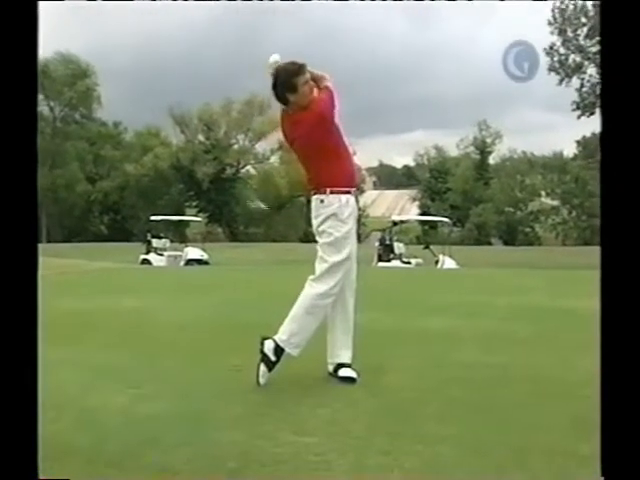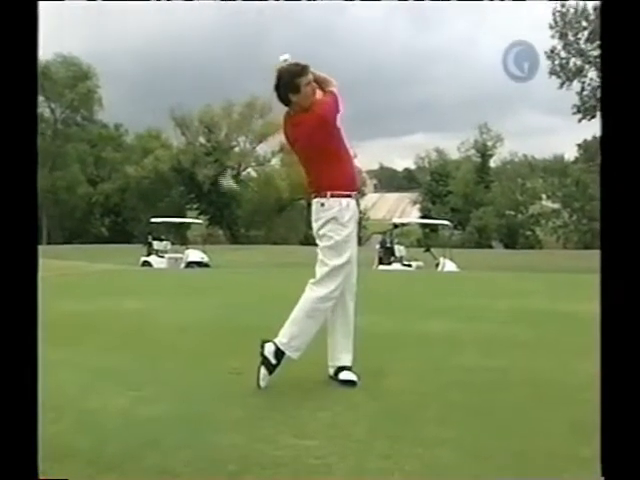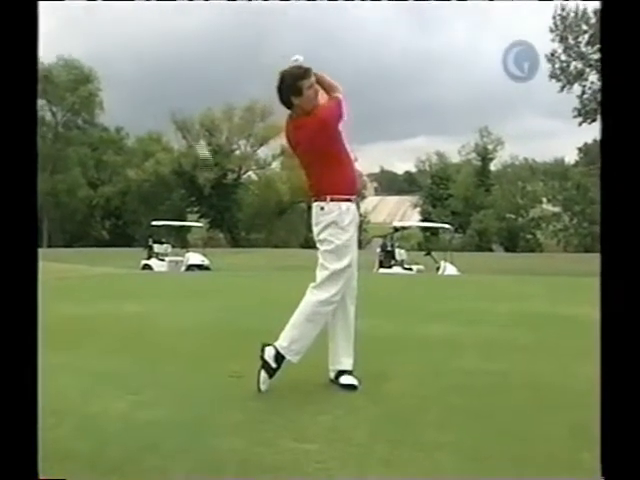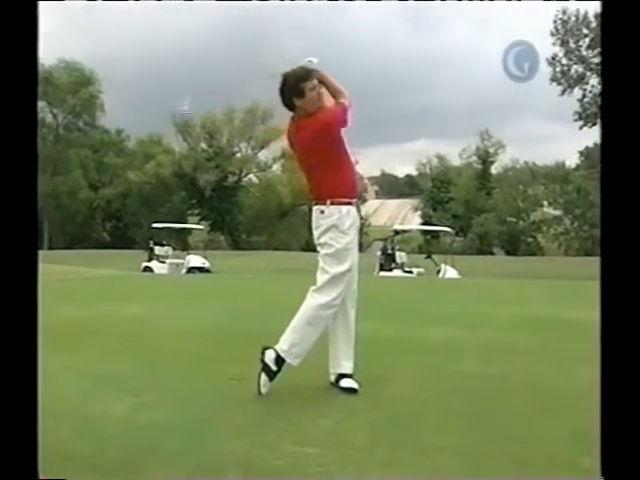
dt=0.1s
person 1, frame 1
left shoulder: (289, 120)
right shoulder: (317, 115)
right elbow: (327, 80)
right wrist: (289, 76)
left hip: (338, 202)
right hip: (335, 203)
left knee: (344, 284)
right knee: (327, 280)
left ankle: (339, 359)
right ankle: (278, 345)
person 1, frame 2
left shoulder: (291, 122)
right shoulder: (319, 117)
right elbow: (332, 85)
right wrist: (302, 76)
left hip: (338, 205)
right hip: (336, 206)
left knee: (345, 288)
right knee: (327, 284)
left ankle: (340, 363)
right ankle: (279, 349)
person 1, frame 3
left shoulder: (295, 127)
right shoulder: (320, 122)
left elbow: (326, 97)
right elbow: (337, 93)
right wrist: (316, 74)
left hip: (339, 209)
right hip: (336, 210)
left knee: (345, 291)
right knee: (328, 288)
left ankle: (340, 366)
right ankle: (278, 353)
person 1, frame 4
left shoulder: (296, 129)
right shoulder: (322, 125)
left elbow: (331, 102)
right elbow: (343, 99)
right wrist: (321, 74)
left hip: (340, 212)
right hip: (337, 214)
left knee: (346, 295)
right knee: (328, 292)
left ankle: (341, 370)
right ankle: (279, 356)
